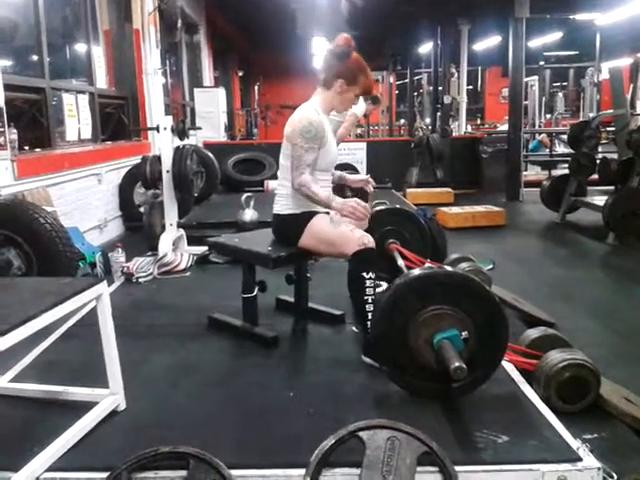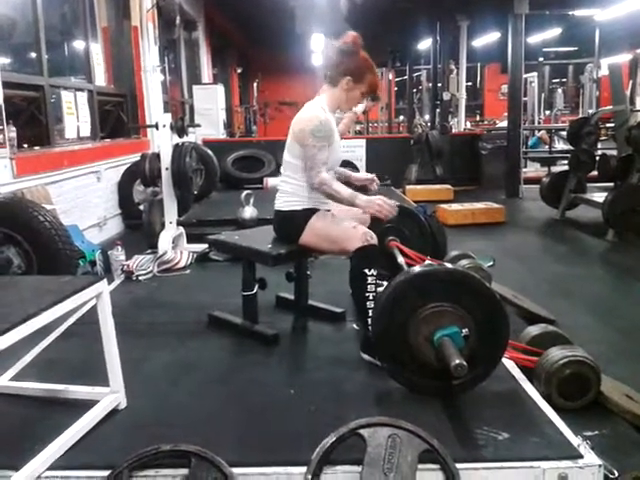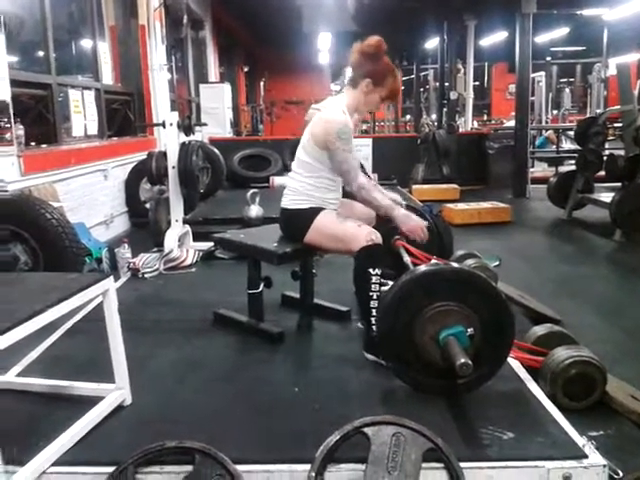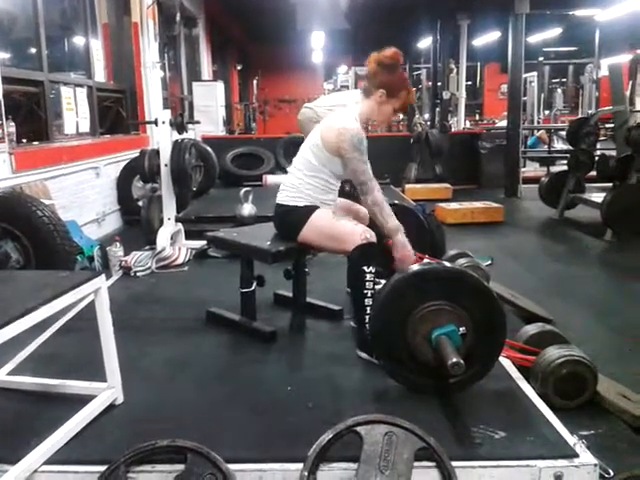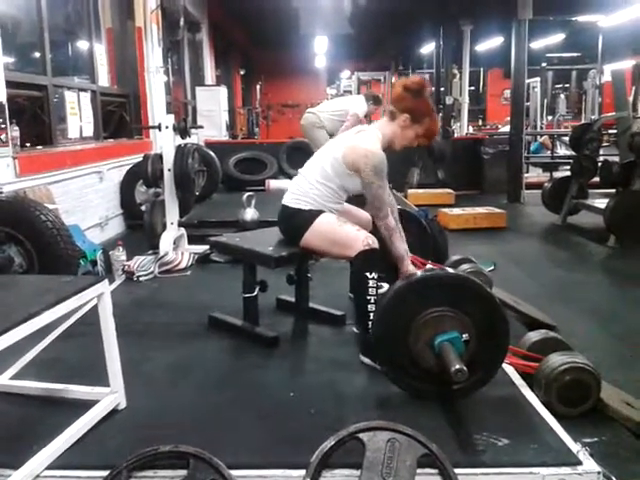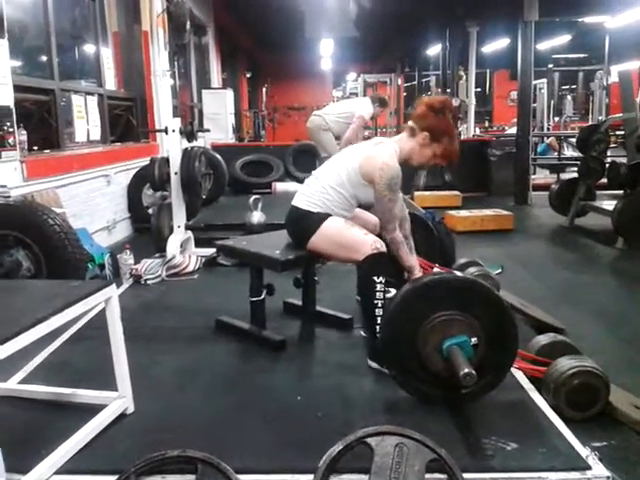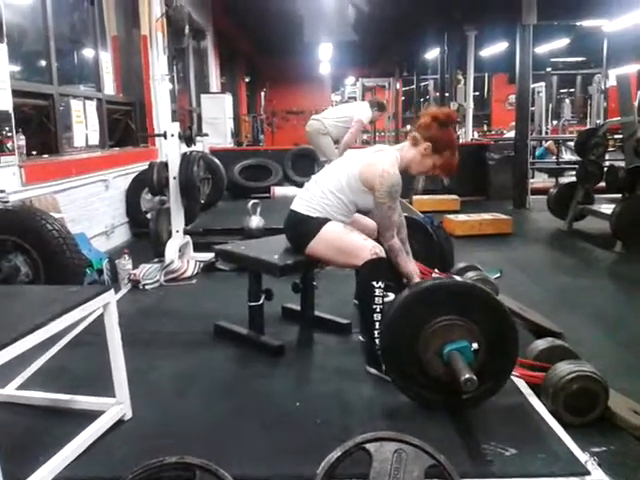
dt=0.2s
person 1, frame 1
left shoulder: (318, 117)
right shoulder: (310, 120)
right elbow: (301, 182)
left wrist: (347, 178)
right wrist: (337, 204)
left hip: (310, 212)
right hip: (293, 218)
left knee: (364, 221)
right knee: (362, 245)
left ankle: (369, 293)
right ankle: (373, 345)
person 1, frame 2
left shoulder: (321, 113)
right shoulder: (317, 119)
right elbow: (317, 179)
left wrist: (353, 176)
right wrist: (365, 199)
left hip: (310, 207)
right hip: (295, 214)
left knee: (369, 218)
right knee: (364, 242)
left ankle: (370, 295)
right ankle: (371, 343)
person 1, frame 3
left shoulder: (338, 112)
right shoulder: (337, 121)
left elbow: (350, 173)
right elbow: (355, 181)
left wrist: (386, 200)
right wrist: (399, 214)
left hip: (318, 205)
right hip: (301, 213)
left knee: (378, 217)
right knee: (369, 242)
left ankle: (377, 295)
right ankle: (375, 343)
person 1, frame 4
left shoulder: (348, 118)
right shoulder: (349, 130)
left elbow: (367, 186)
right elbow: (368, 192)
left wrist: (392, 227)
right wrist: (398, 239)
left hip: (313, 202)
right hip: (295, 210)
left knee: (373, 221)
right knee: (364, 241)
left ankle: (371, 297)
right ankle: (368, 341)
person 1, frame 5
left shoulder: (368, 134)
right shoulder: (370, 151)
left elbow: (386, 205)
right elbow: (384, 216)
left wrist: (402, 251)
right wrist: (404, 264)
left hip: (314, 206)
right hip: (299, 214)
left knee: (373, 227)
right knee: (366, 247)
left ankle: (371, 306)
right ankle: (372, 347)
person 1, frame 6
left shoulder: (386, 147)
right shoulder: (387, 165)
left elbow: (399, 215)
right elbow: (392, 230)
left wrist: (412, 258)
right wrist: (414, 272)
left hip: (320, 209)
right hip: (307, 217)
left knee: (380, 231)
right knee: (374, 250)
left ankle: (378, 308)
right ankle: (380, 352)
person 1, frame 7
left shoulder: (387, 155)
right shoulder: (388, 172)
left elbow: (396, 220)
right elbow: (390, 238)
left wrist: (410, 263)
right wrist: (413, 279)
left hip: (318, 213)
right hip: (306, 221)
left knee: (377, 234)
right knee: (373, 255)
left ankle: (375, 309)
right ankle: (377, 357)
